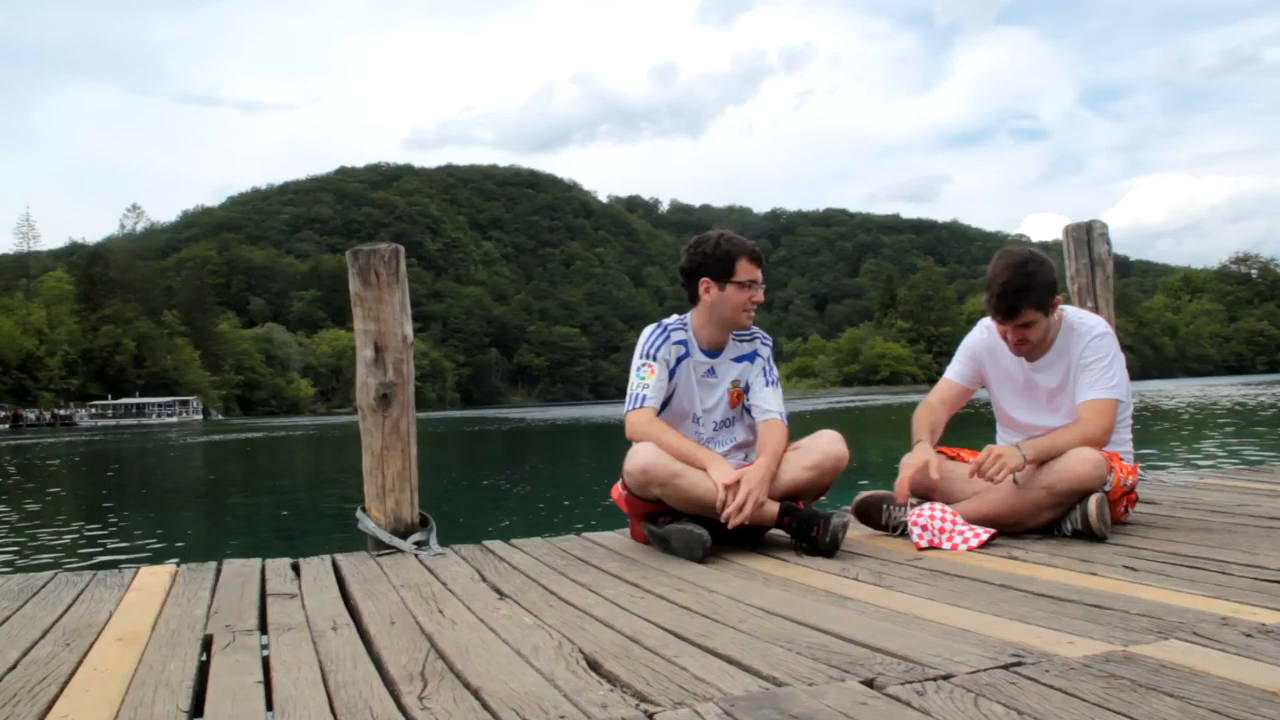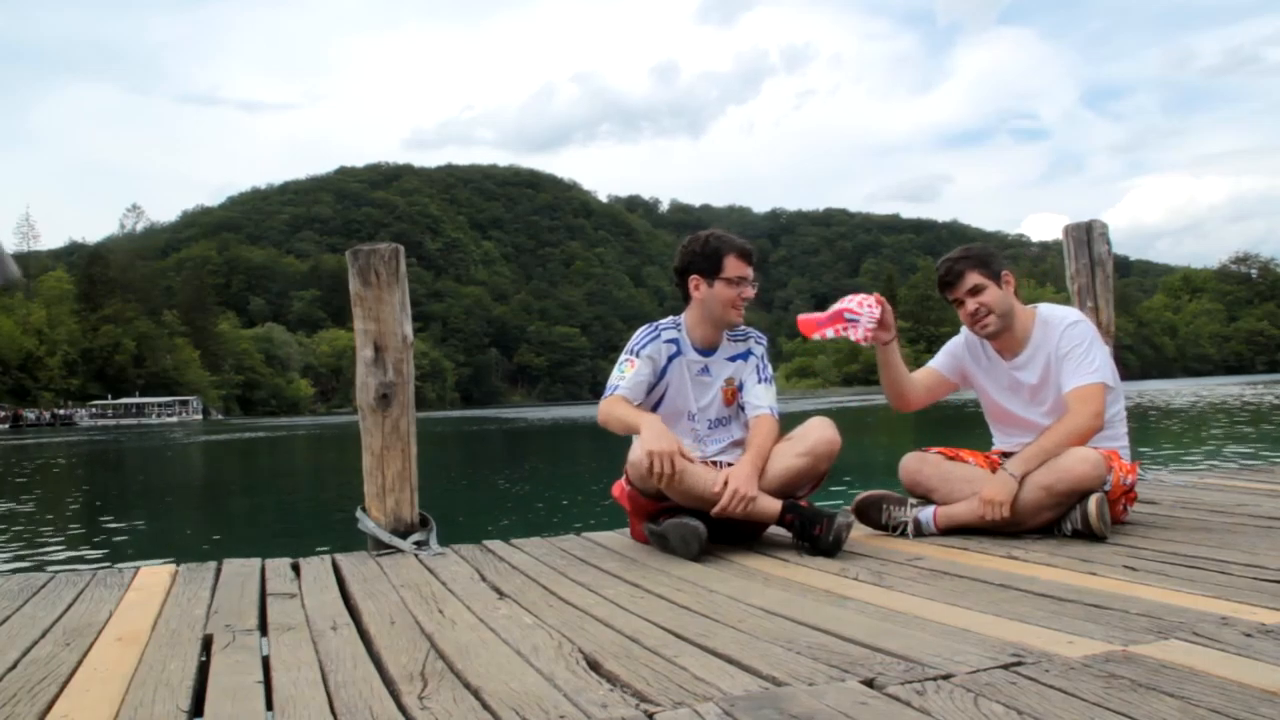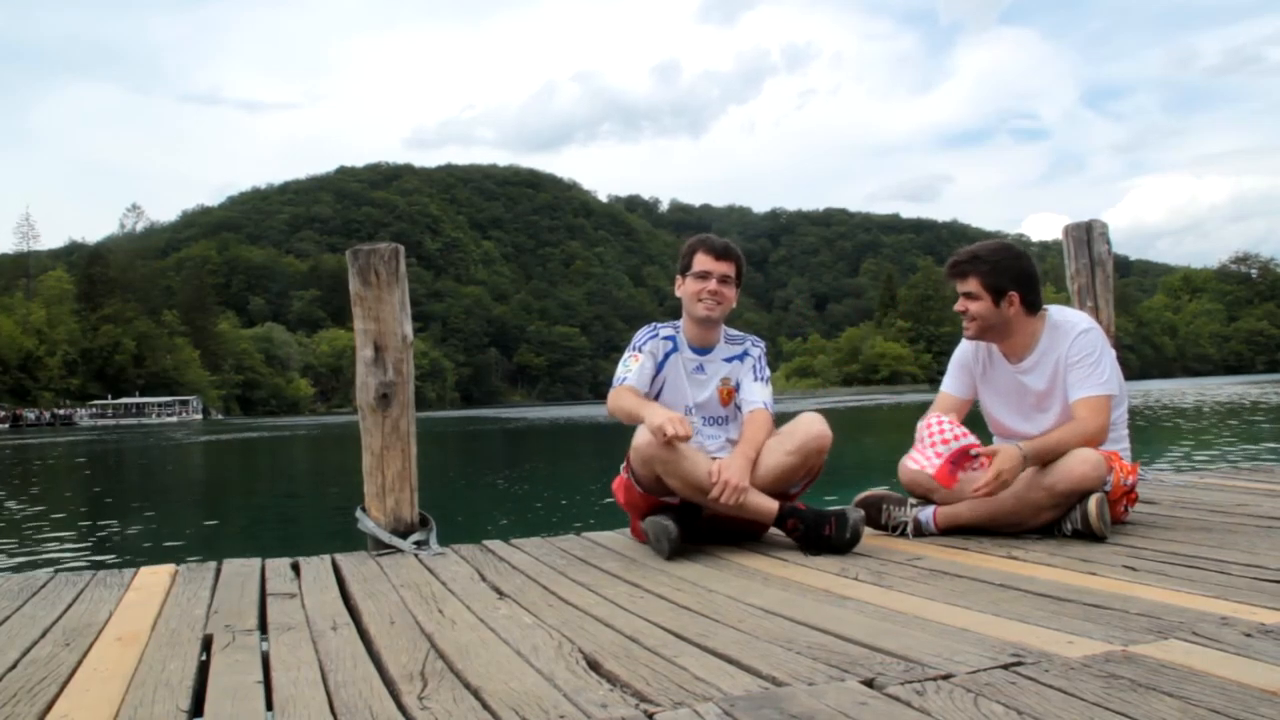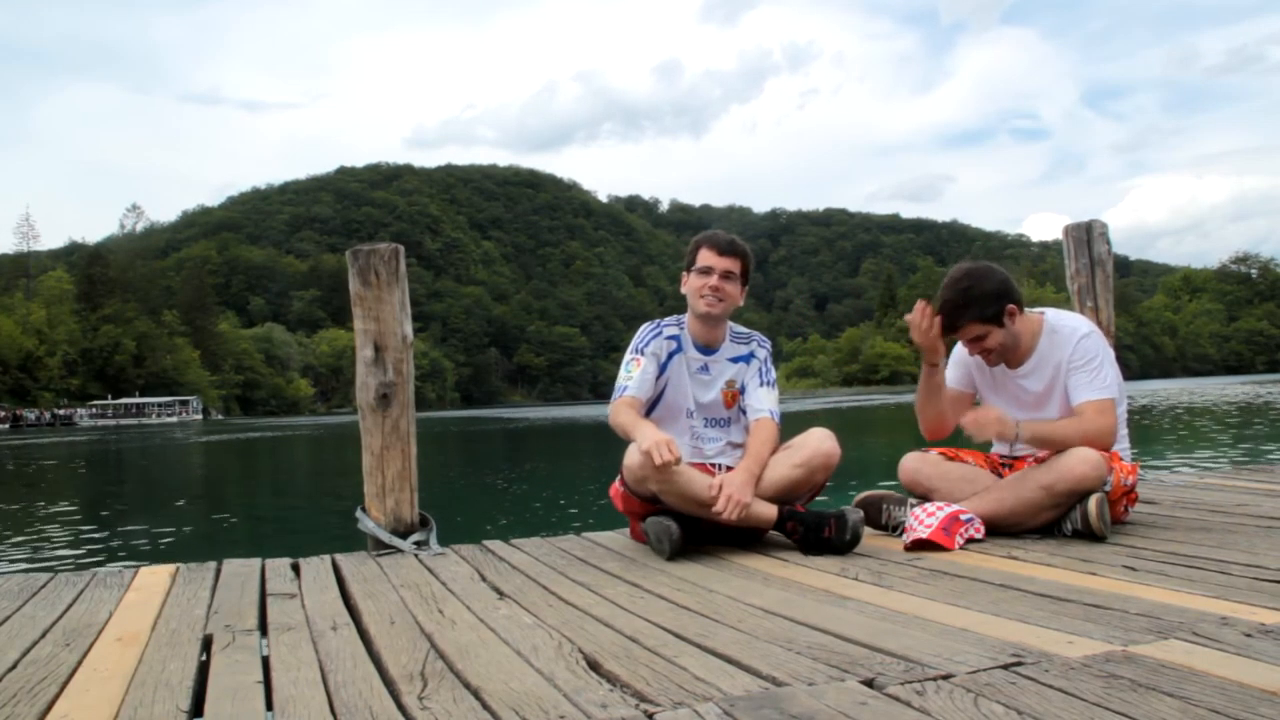
dt=1s
person 1, frame 1
left shoulder: (756, 346)
right shoulder: (661, 338)
left elbow: (772, 419)
right elbow: (638, 423)
left wrist: (761, 470)
right wrist: (713, 463)
left hip: (739, 480)
right hip: (674, 483)
left knee: (831, 447)
right knee: (642, 462)
left ankle: (690, 520)
right ankle: (793, 518)
person 1, frame 2
left shoulder: (751, 345)
right shoulder: (654, 340)
left elbow: (764, 417)
right elbow: (609, 409)
left wrist: (748, 467)
right wrist: (649, 423)
left hip: (731, 481)
right hip: (672, 483)
left knee: (823, 434)
right knee: (645, 455)
left ankle: (692, 519)
right ankle: (795, 516)
person 1, frame 3
left shoulder: (749, 350)
right shoulder: (654, 339)
left elbow: (759, 415)
right elbow: (618, 399)
left wrist: (741, 459)
right wrist: (651, 409)
left hip: (732, 482)
right hip: (665, 489)
left knee: (814, 429)
right knee: (649, 440)
left ankle: (684, 521)
right ankle: (795, 519)
person 1, frame 4
left shoulder: (753, 349)
right shoulder: (656, 337)
left elbow: (765, 421)
right elbow: (621, 409)
left wrist: (745, 475)
right wrist: (645, 431)
left hip: (731, 480)
right hip: (666, 486)
left knee: (822, 445)
right knee: (641, 459)
left ankle: (687, 523)
right ankle: (793, 522)
person 2, frame 1
left shoulder: (1092, 335)
right shoulder: (984, 336)
left elbow: (1095, 430)
right elbow: (937, 404)
left wrist: (1023, 451)
right wrist: (921, 446)
left hip: (1096, 467)
right hip: (1014, 468)
left knee: (1083, 465)
right knee: (912, 466)
right ankle: (1064, 513)
person 2, frame 2
left shoulder: (1068, 327)
right shoulder: (967, 346)
left elbow: (1087, 418)
right elbow: (906, 399)
left wrist: (1012, 471)
right wrist: (886, 341)
left hip: (1094, 462)
right hip: (1013, 465)
left knee: (1081, 465)
right knee: (914, 466)
left ankle: (927, 518)
right ankle: (1060, 511)
person 2, frame 3
left shoulder: (1077, 334)
right shoulder: (974, 346)
left elbow: (1092, 429)
right elbow: (936, 418)
left wrist: (1022, 455)
left hip: (1095, 467)
right hip: (1015, 468)
left knee: (1083, 467)
right knee: (913, 468)
left ankle: (926, 518)
right ankle: (1061, 512)
person 2, frame 4
left shoulder: (1076, 337)
right shoulder: (971, 351)
left elbow: (1103, 434)
right elbow: (934, 430)
left wrist: (1018, 430)
right wrist: (931, 361)
left hip: (1086, 468)
right hip: (1012, 470)
left knee: (1085, 464)
right knee: (915, 466)
right ankle: (1060, 512)
